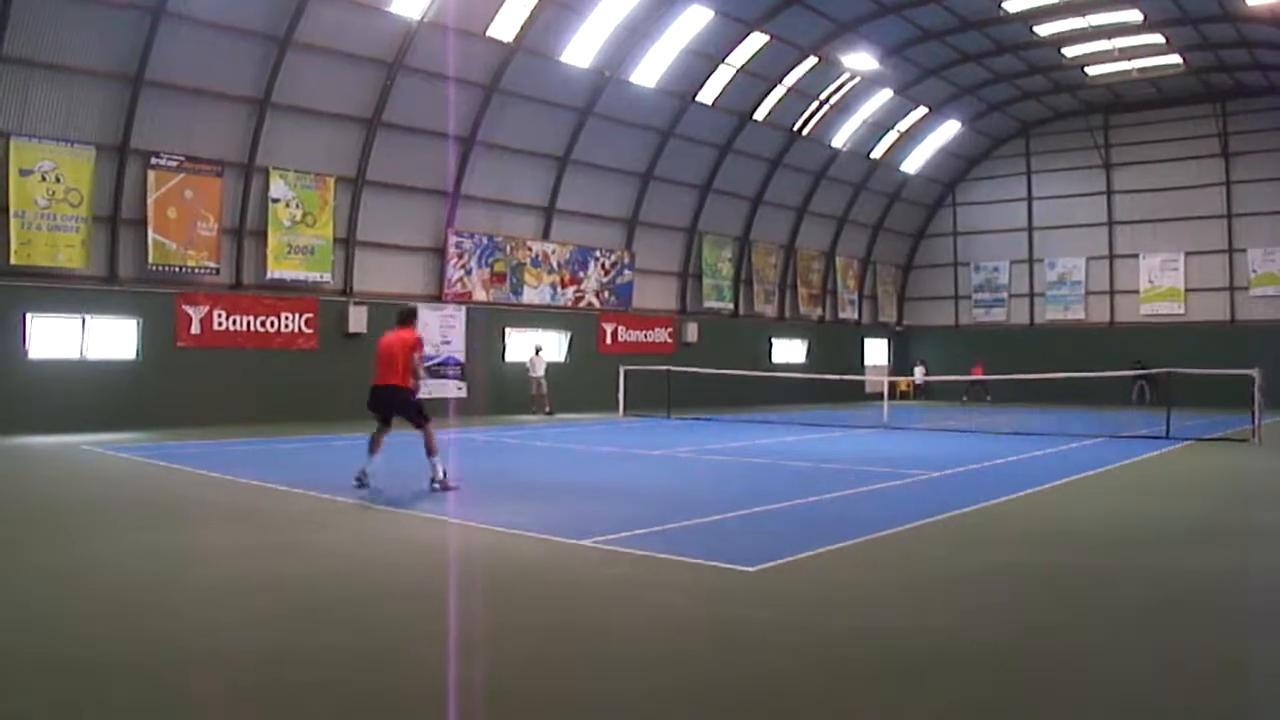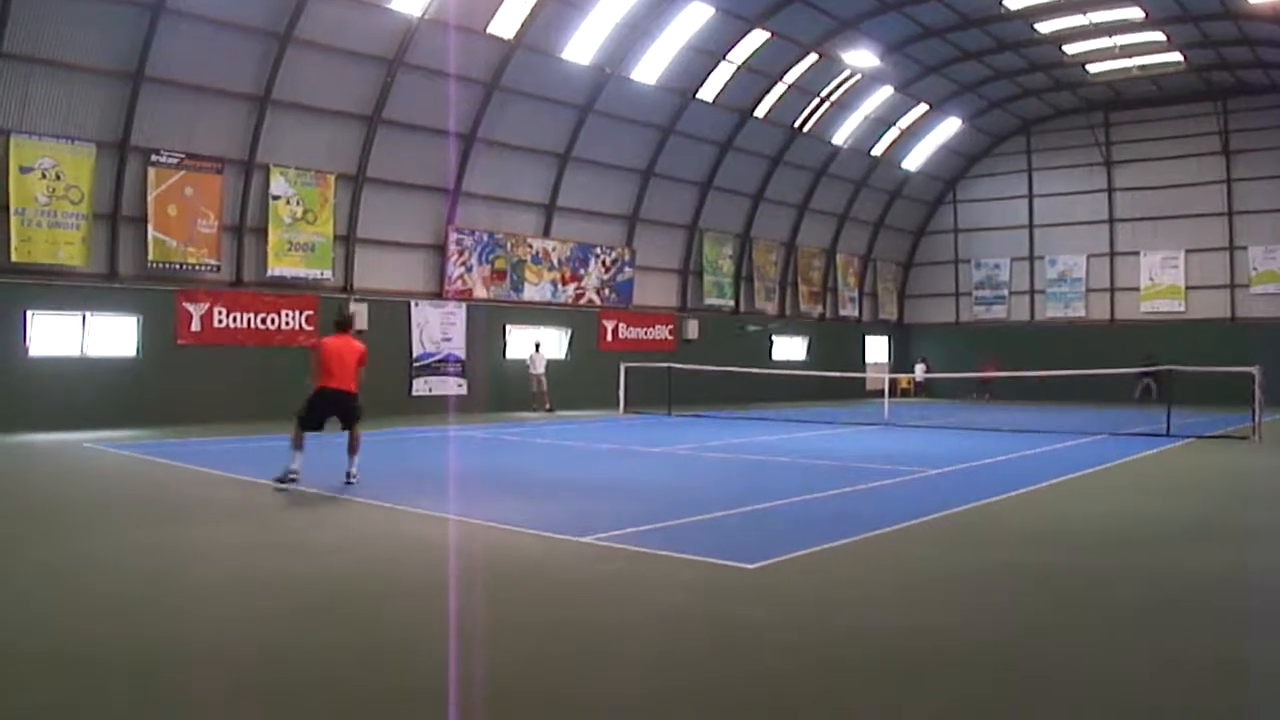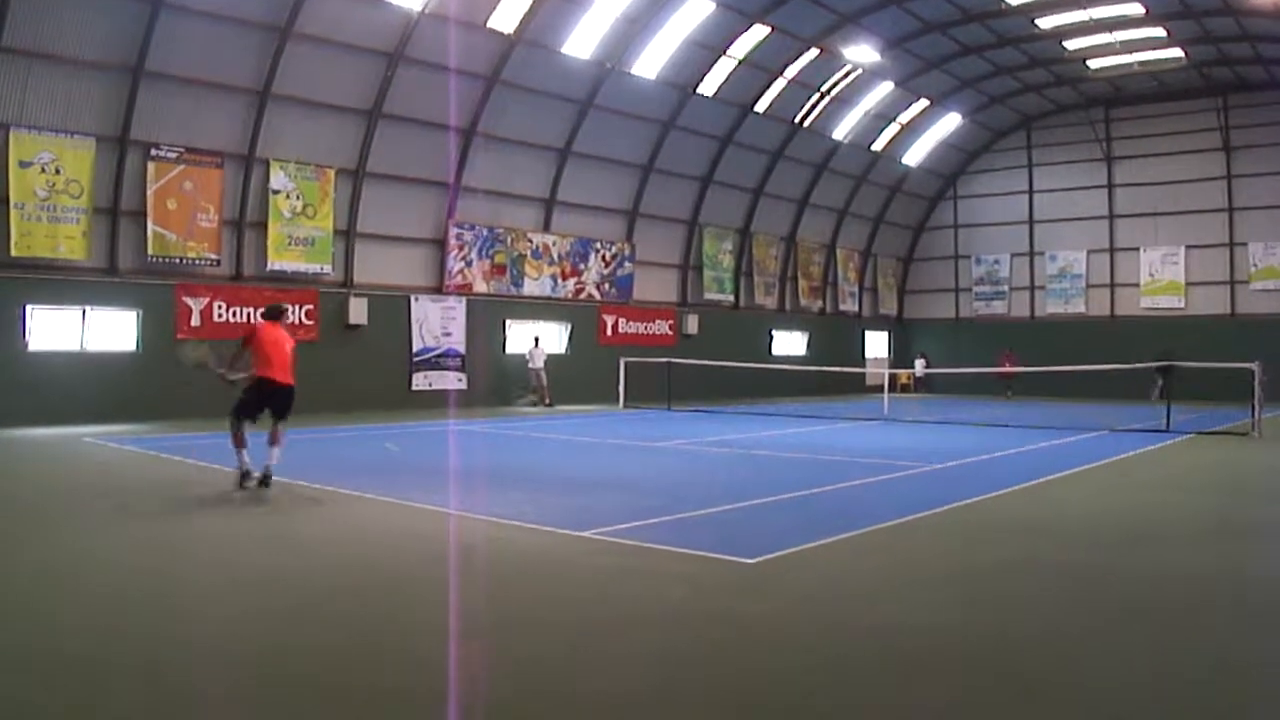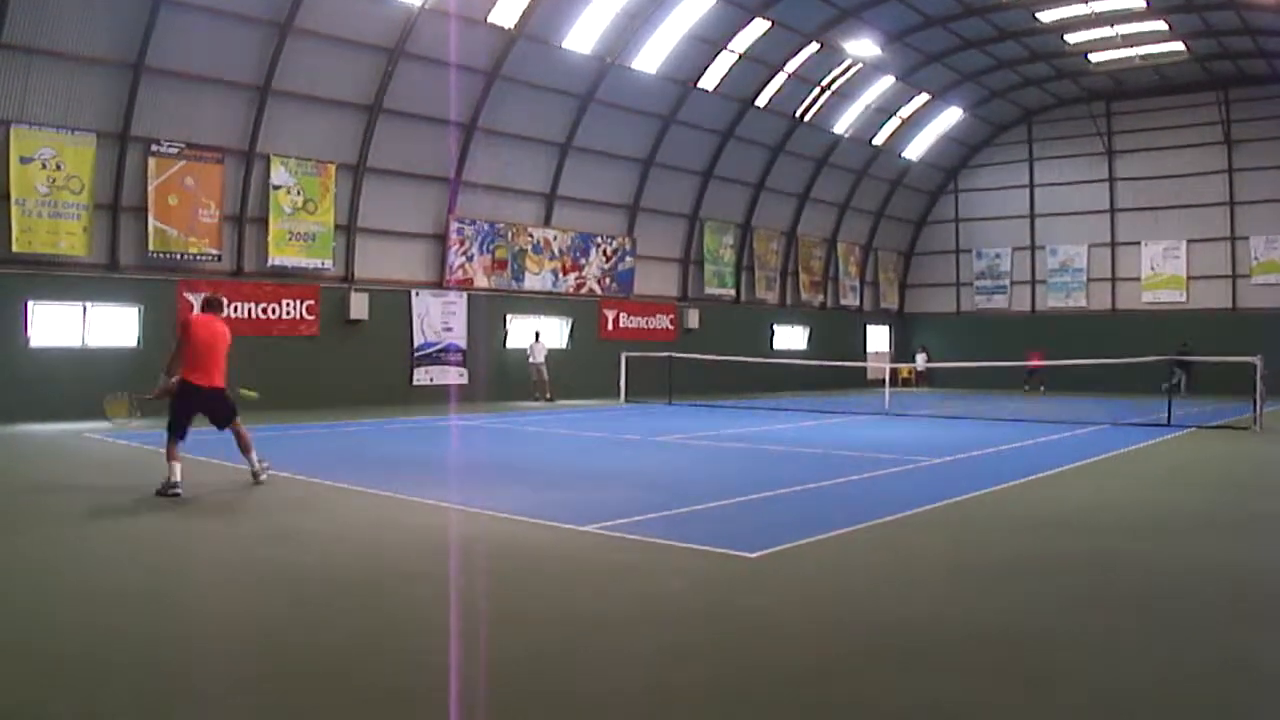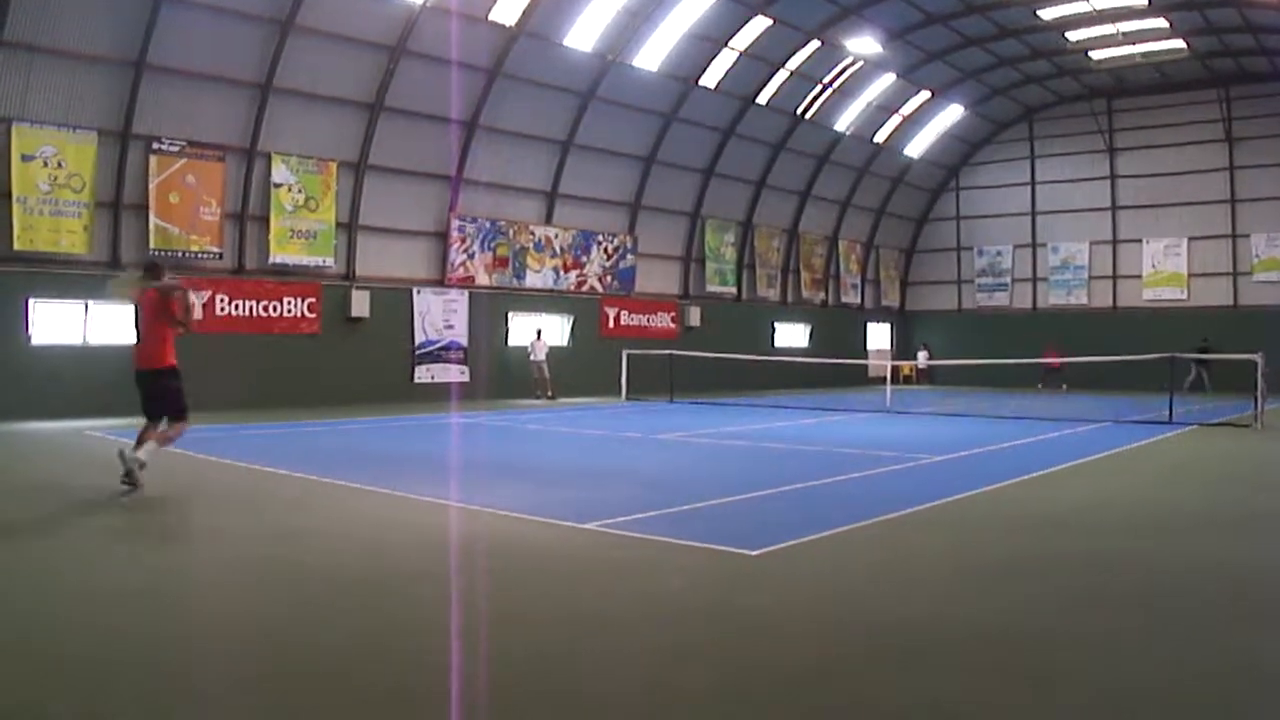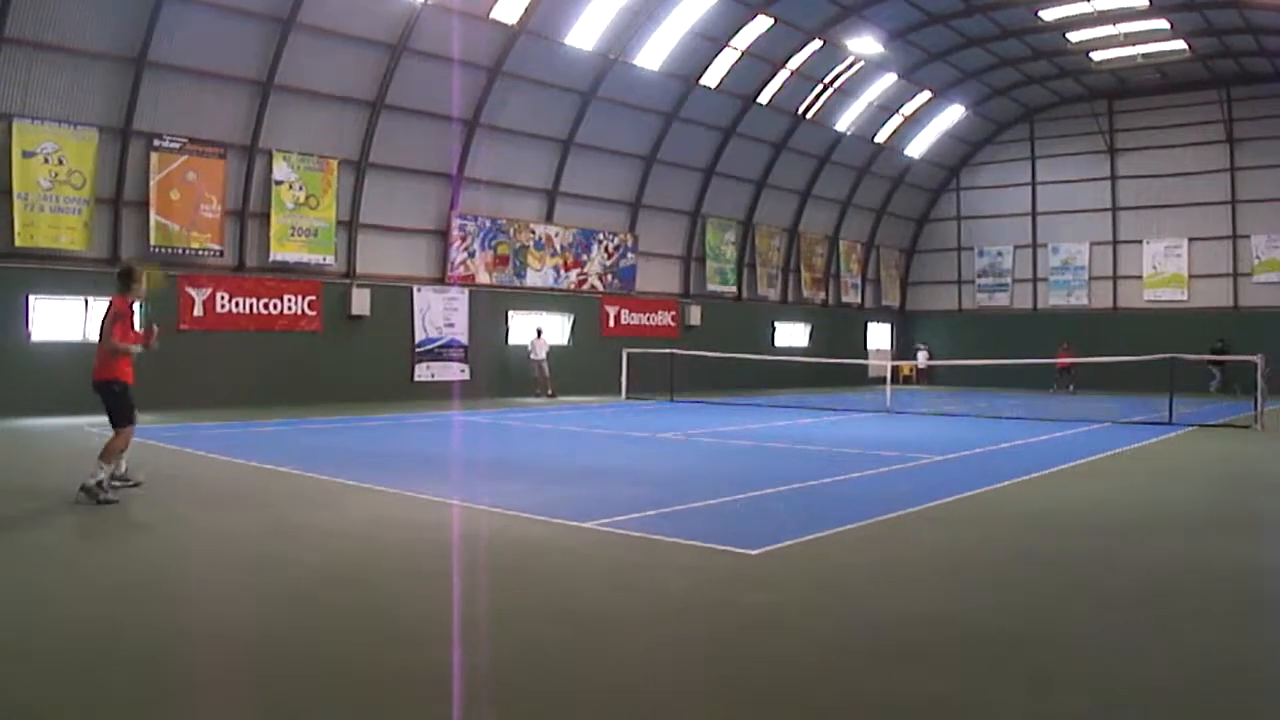
dt=0.3s
person 1, frame 1
left shoulder: (384, 338)
right shoulder: (415, 338)
right elbow: (415, 367)
right wrist: (416, 385)
left hip: (379, 390)
right hip: (400, 390)
left knee: (382, 428)
right knee: (427, 428)
left ankle: (364, 472)
right ankle: (438, 477)
person 1, frame 2
left shoulder: (322, 343)
right shoulder: (360, 348)
left hip: (325, 392)
right hip: (347, 395)
left knee: (300, 428)
right knee: (354, 429)
left ankle: (293, 471)
right ankle: (352, 472)
person 1, frame 3
left shoulder: (256, 328)
right shoulder: (288, 338)
left elbow: (239, 354)
left hip: (264, 383)
right hip: (287, 387)
left knee: (237, 420)
right knee: (277, 424)
left ankle: (245, 469)
right ankle: (269, 470)
person 1, frame 4
left shoulder: (190, 321)
right shoulder: (225, 331)
left elbow: (177, 355)
left wrist: (167, 380)
left hip: (189, 388)
right hip: (214, 389)
left knee: (174, 437)
right knee: (236, 426)
left ankle: (174, 482)
right ankle: (257, 470)
person 1, frame 5
left shoulder: (145, 296)
right shoulder: (163, 296)
right elbow: (188, 324)
right wrist: (187, 297)
left hip: (144, 369)
right hip: (163, 369)
left knee: (154, 421)
right knee: (178, 423)
left ankle: (132, 466)
right ankle: (135, 458)
person 1, frame 6
left shoulder: (122, 306)
right shoulder: (120, 308)
left elbow: (131, 341)
right elbow: (108, 345)
left wrist: (146, 339)
right wrist: (134, 348)
left hip: (115, 378)
right hip: (111, 379)
left knee: (126, 427)
right knee: (125, 430)
left ankle: (118, 473)
right ankle: (94, 482)
